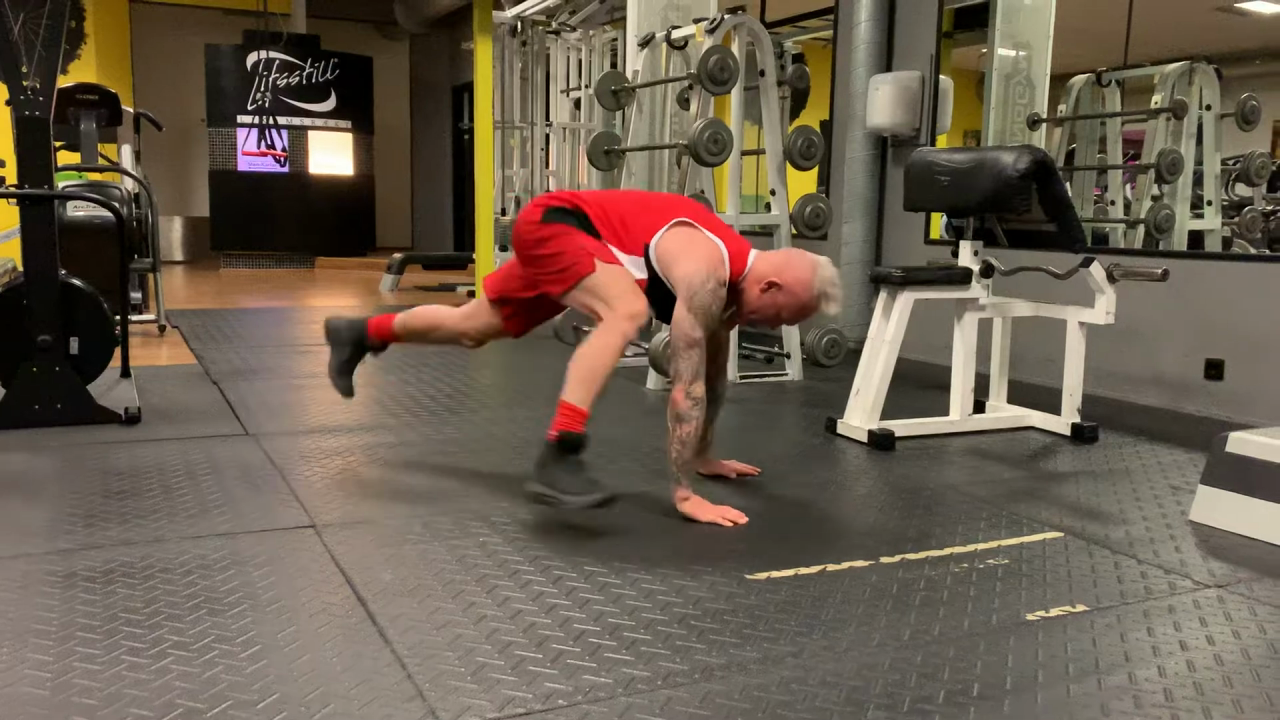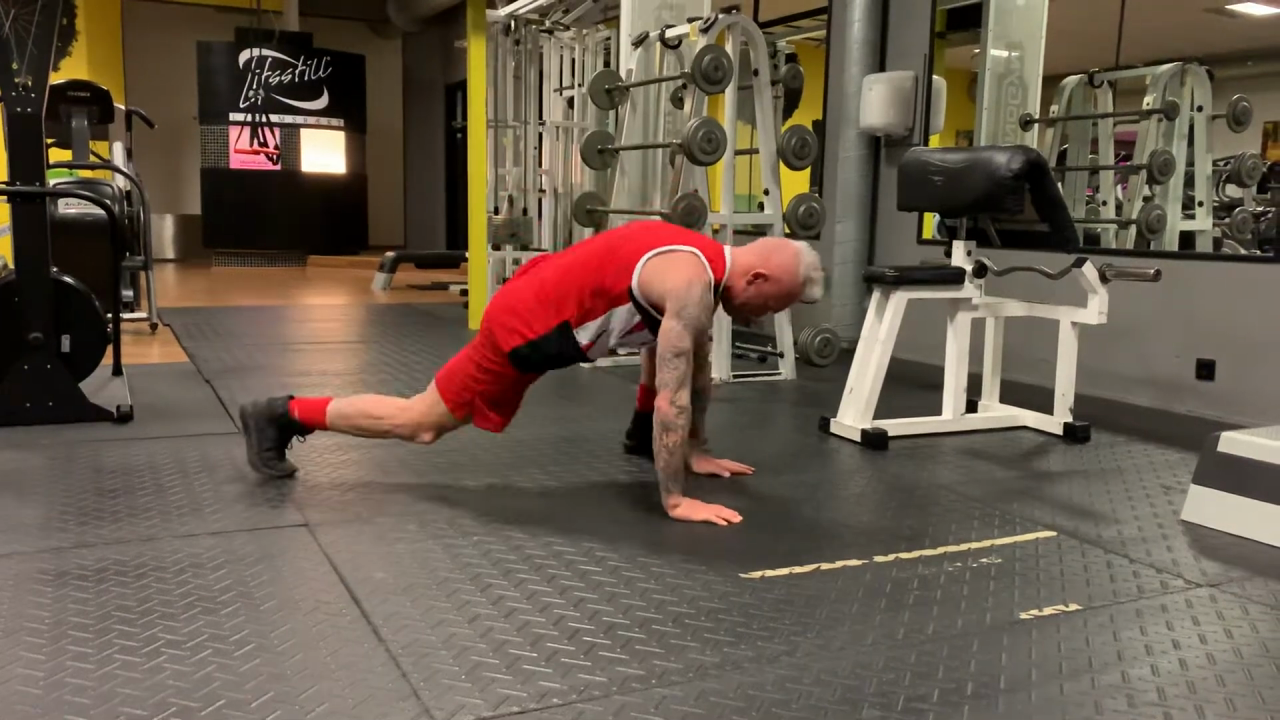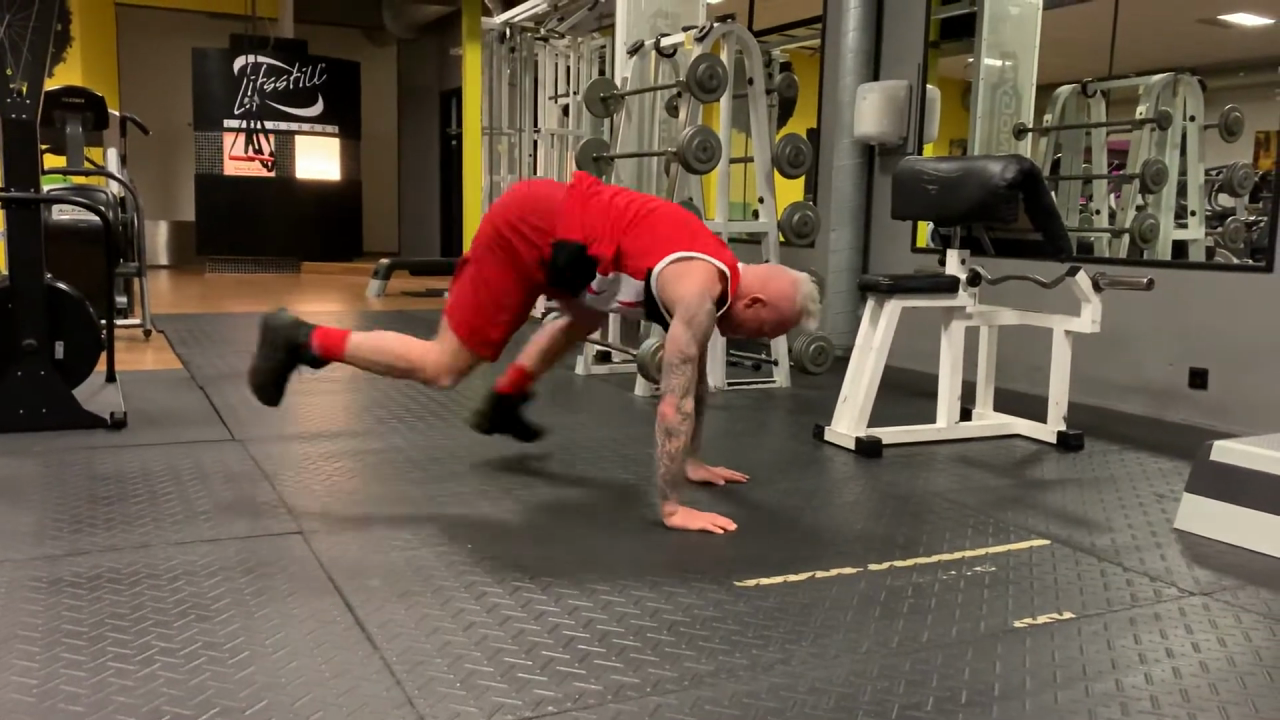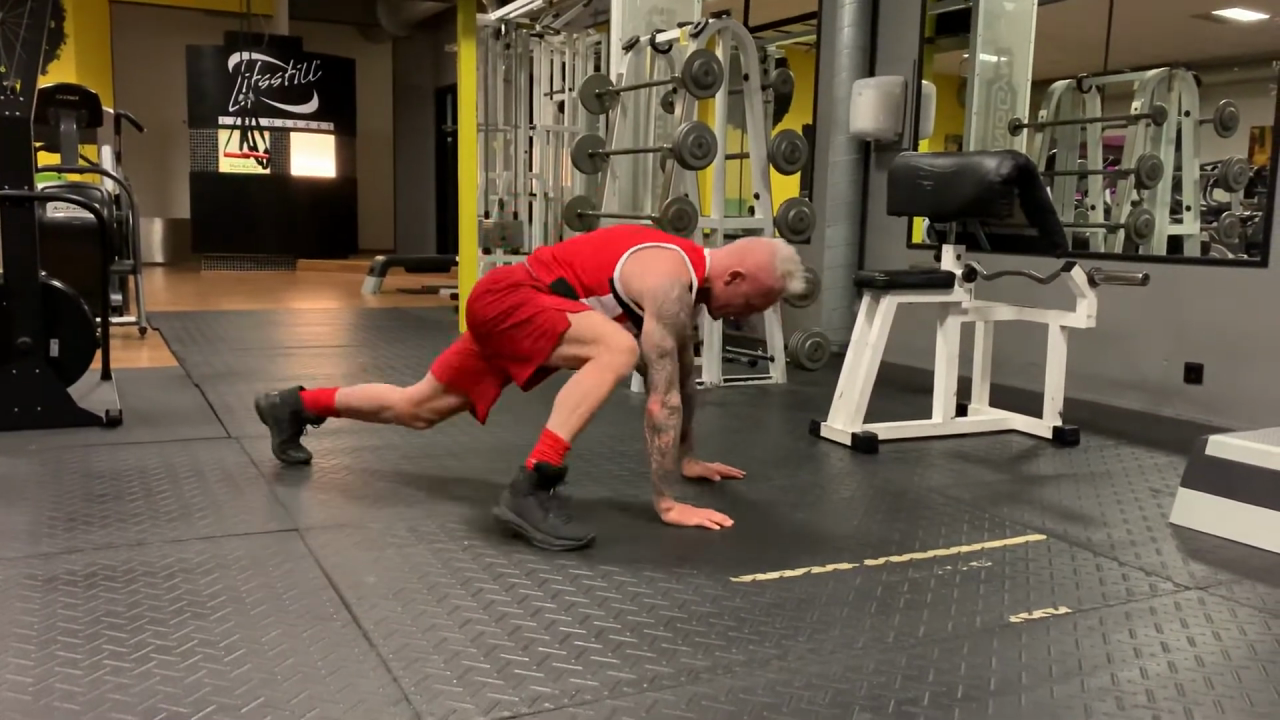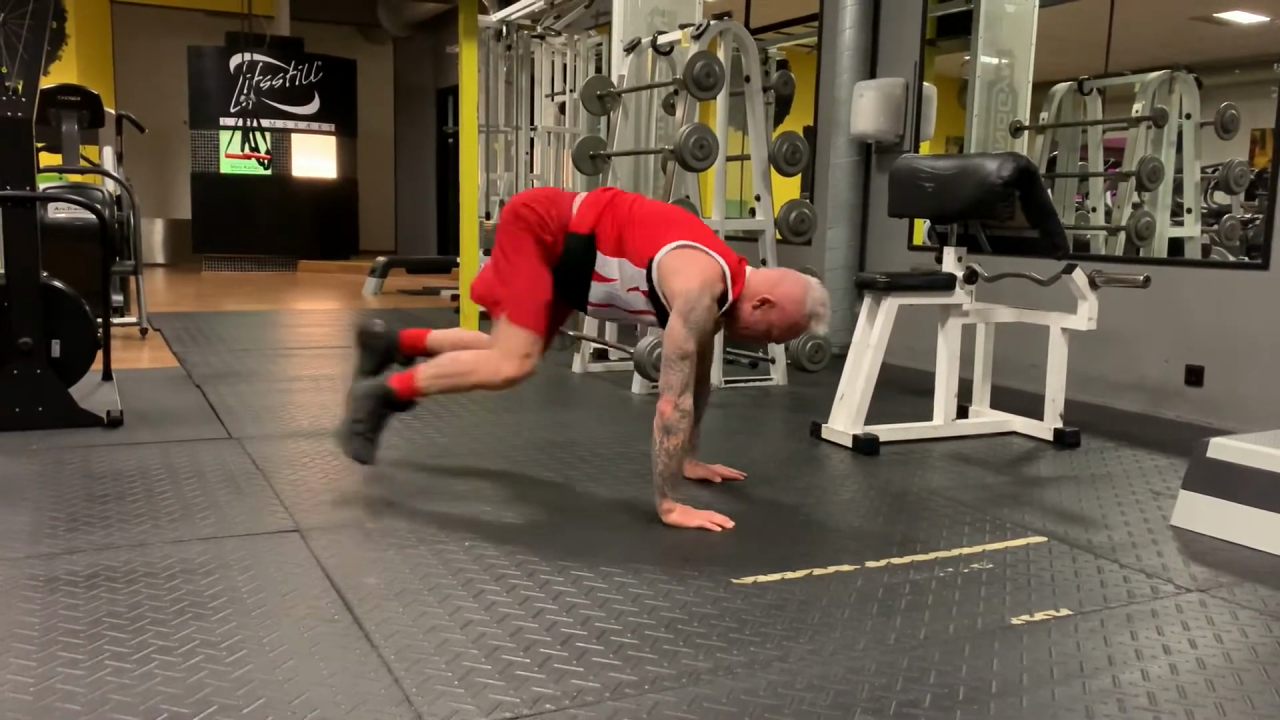
dt=1s
person 1, frame 1
left shoulder: (737, 276)
right shoulder: (708, 269)
left elbow: (713, 371)
right elbow: (687, 387)
left wrist: (703, 457)
right wrist: (686, 493)
left hip: (567, 246)
right hip: (552, 225)
left knee: (472, 330)
right knee: (626, 313)
left ankle: (361, 334)
right ankle: (559, 457)
person 1, frame 2
left shoulder: (708, 264)
right shoulder: (691, 283)
left elbow: (696, 366)
right elbow: (673, 395)
left wrist: (698, 451)
right wrist: (675, 499)
left hip: (548, 293)
right hip: (524, 327)
left knee: (668, 329)
right knee: (422, 423)
left ankle: (644, 433)
right ankle: (280, 416)
person 1, frame 3
left shoulder: (702, 277)
right shoulder: (703, 289)
left elbow: (690, 375)
right elbow: (677, 398)
left wrist: (692, 461)
right wrist: (671, 507)
left hip: (551, 209)
right hip: (530, 230)
left knee: (585, 317)
right knee: (443, 366)
left ankle: (502, 404)
right ankle: (300, 340)
person 1, frame 4
left shoulder: (688, 275)
right shoulder: (670, 282)
left elbow: (682, 376)
right elbow: (662, 396)
left wrist: (687, 458)
right wrist: (668, 501)
left hip: (518, 303)
right hip: (504, 298)
left knee: (417, 407)
right knee: (618, 349)
left ankle: (293, 406)
right ankle: (532, 488)
person 1, frame 5
left shoulder: (718, 282)
right shoulder: (701, 284)
left elbow: (697, 372)
right elbow: (676, 396)
left wrist: (691, 460)
right wrist: (669, 504)
left hip: (569, 238)
right hip: (539, 224)
left knee: (501, 350)
right knee: (515, 361)
left ankle: (391, 342)
right ankle: (384, 394)
